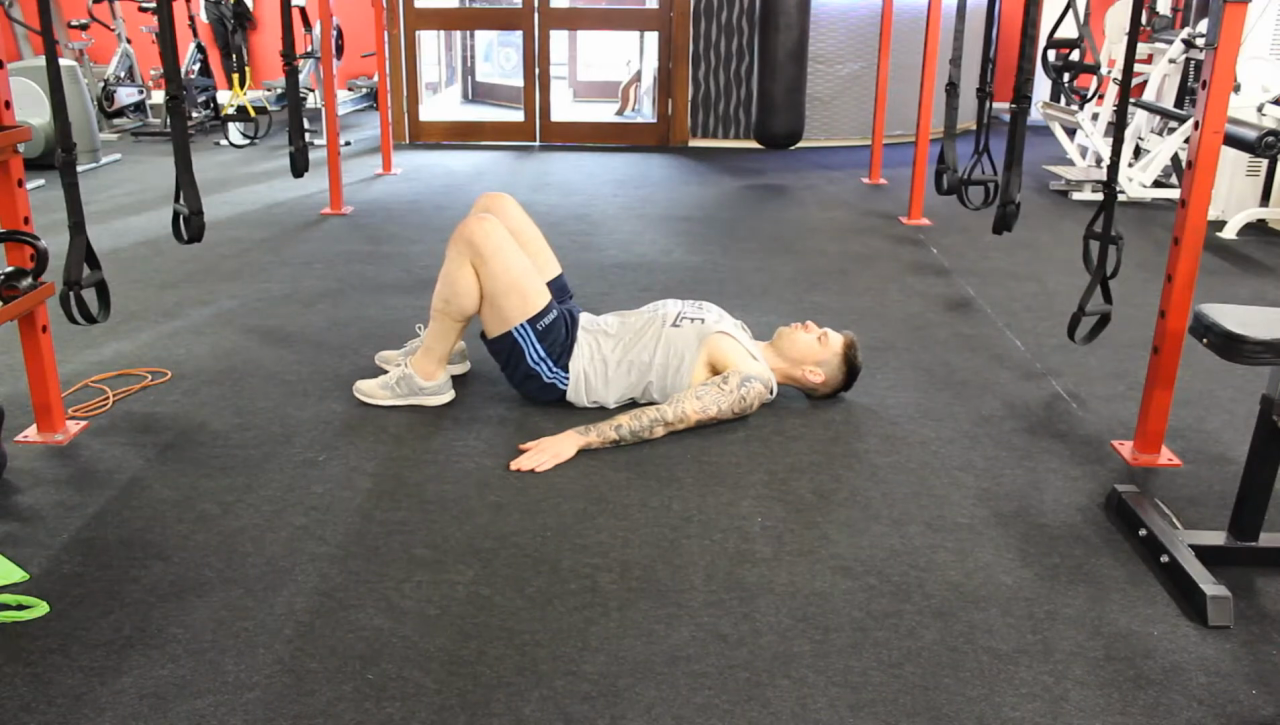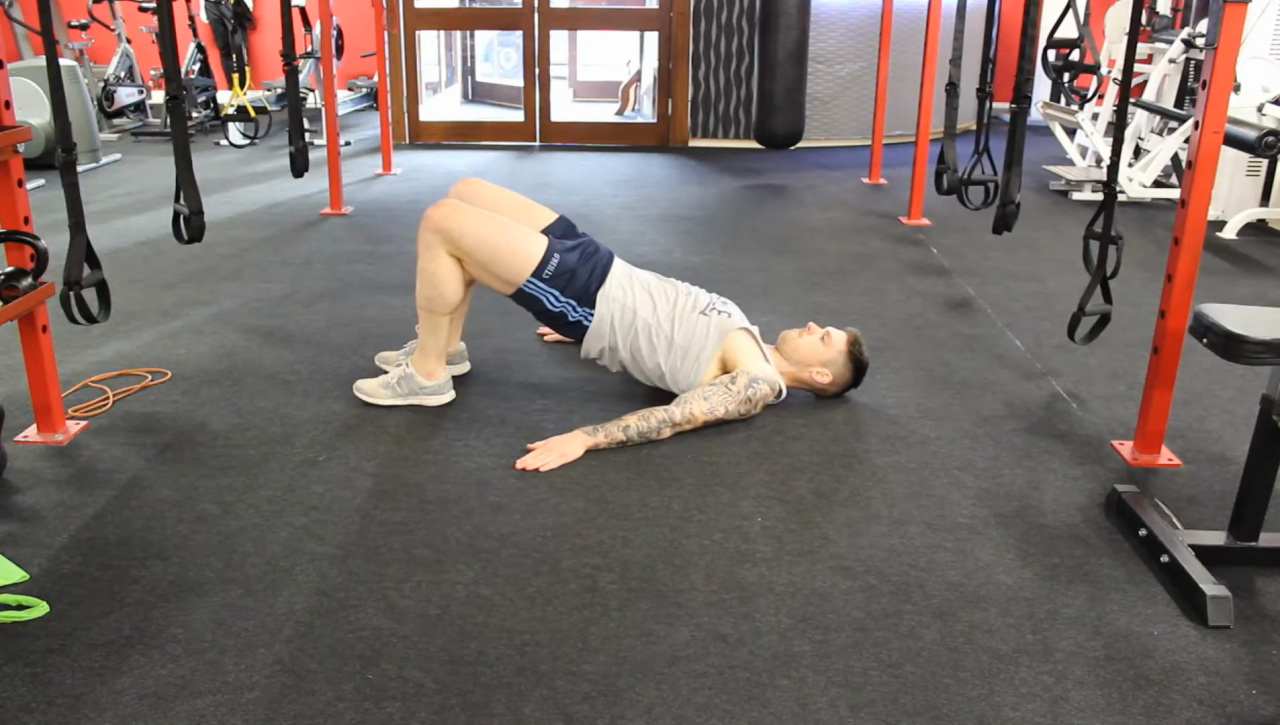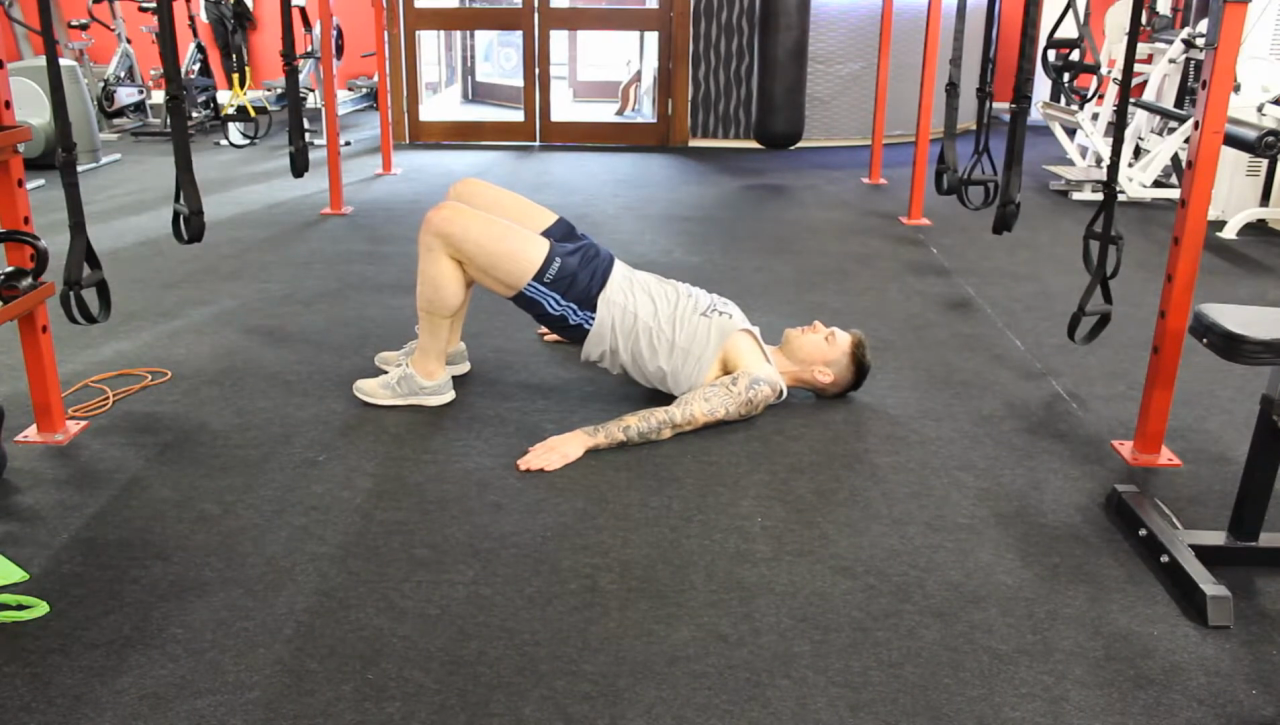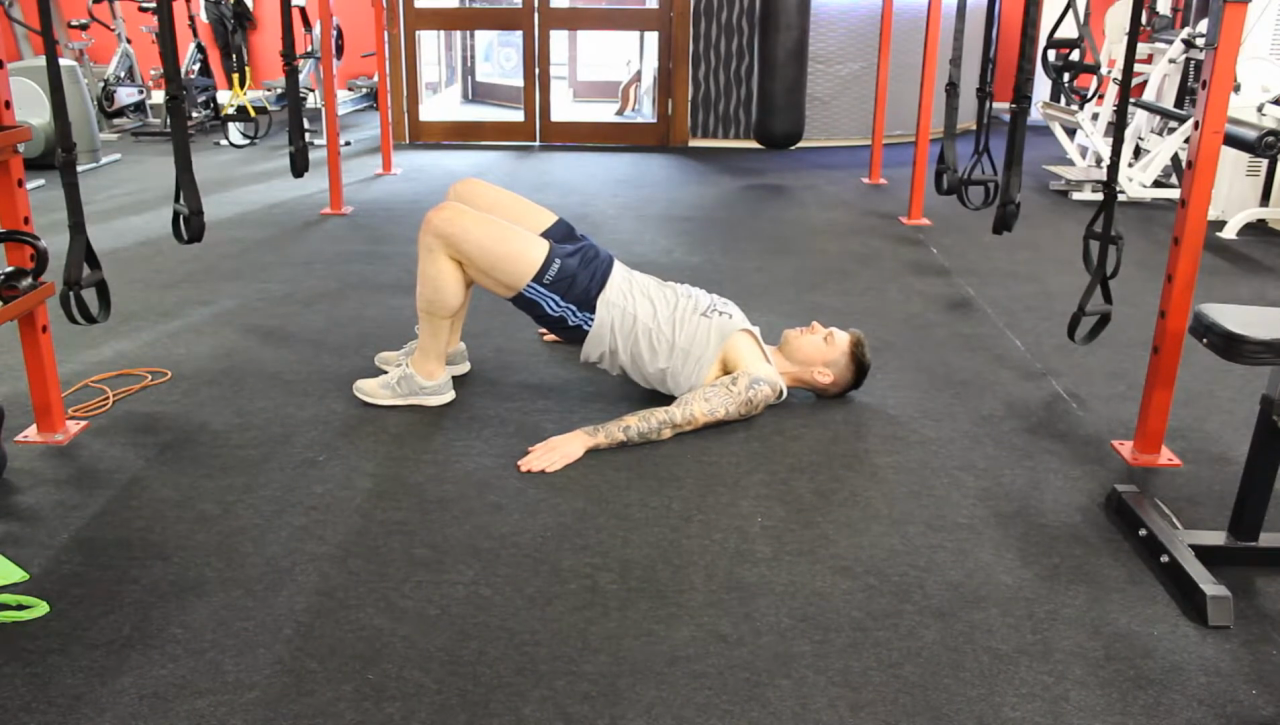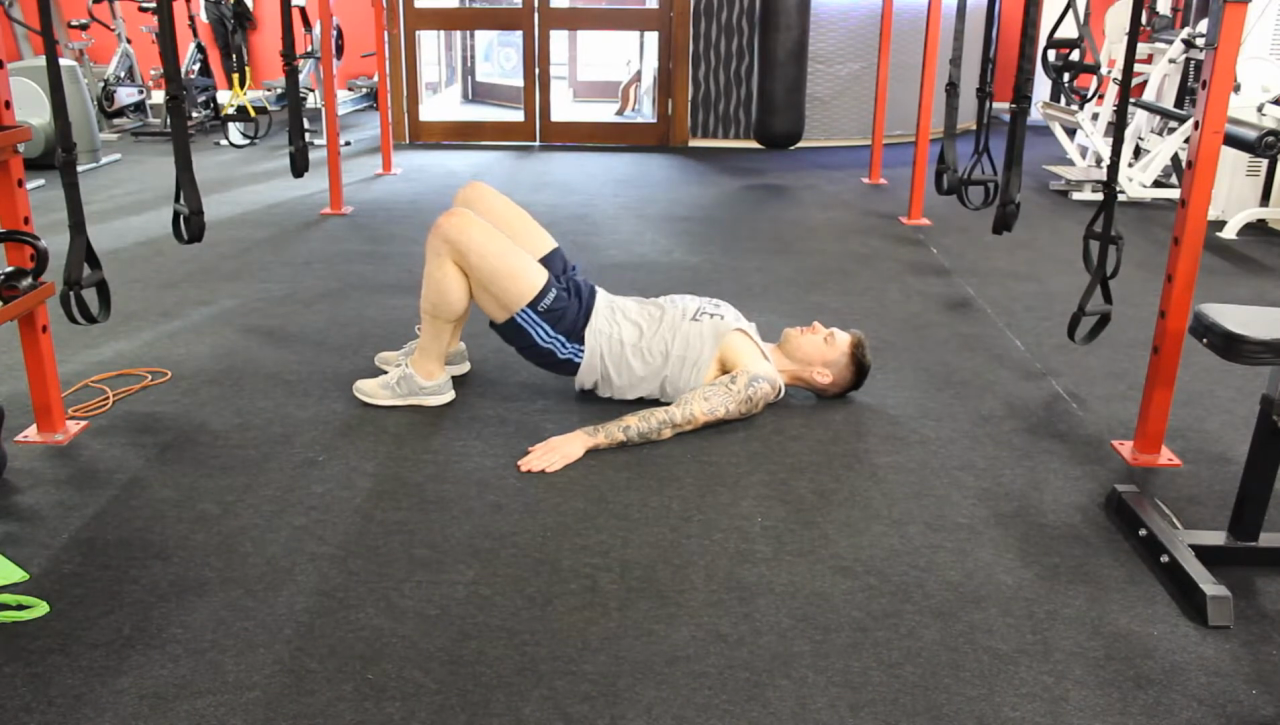
dt=1s
person 1, frame 1
left shoulder: (751, 383)
right shoulder: (739, 338)
left elbow: (670, 416)
left wrist: (576, 438)
left hip: (556, 363)
right hip: (577, 327)
left knee: (476, 233)
right knee: (494, 205)
left ankle: (424, 376)
right ankle: (443, 347)
person 1, frame 2
left shoulder: (759, 383)
right shoulder: (748, 344)
left elbow: (677, 417)
left wrist: (583, 439)
left hip: (586, 296)
right hip: (597, 273)
left knee: (440, 222)
right knee: (464, 193)
left ankle: (426, 376)
right ankle: (446, 348)
person 1, frame 3
left shoulder: (760, 384)
right shoulder: (748, 343)
left elbow: (676, 418)
left wrist: (583, 439)
left hip: (587, 302)
right hip: (600, 275)
left knee: (441, 226)
right knee: (465, 193)
left ankle: (425, 377)
right ankle: (446, 348)
person 1, frame 4
left shoulder: (761, 384)
right shoulder: (748, 344)
left elbow: (677, 418)
left wrist: (584, 438)
left hip: (587, 301)
right hip: (597, 273)
left knee: (441, 225)
right knee: (464, 193)
left ankle: (426, 376)
right ankle: (446, 348)
person 1, frame 5
left shoulder: (759, 383)
right shoulder: (747, 340)
left elbow: (678, 417)
left wrist: (585, 439)
left hip: (574, 339)
right hip: (586, 303)
left knee: (451, 231)
right knee: (474, 197)
left ankle: (425, 376)
right ankle: (444, 348)
